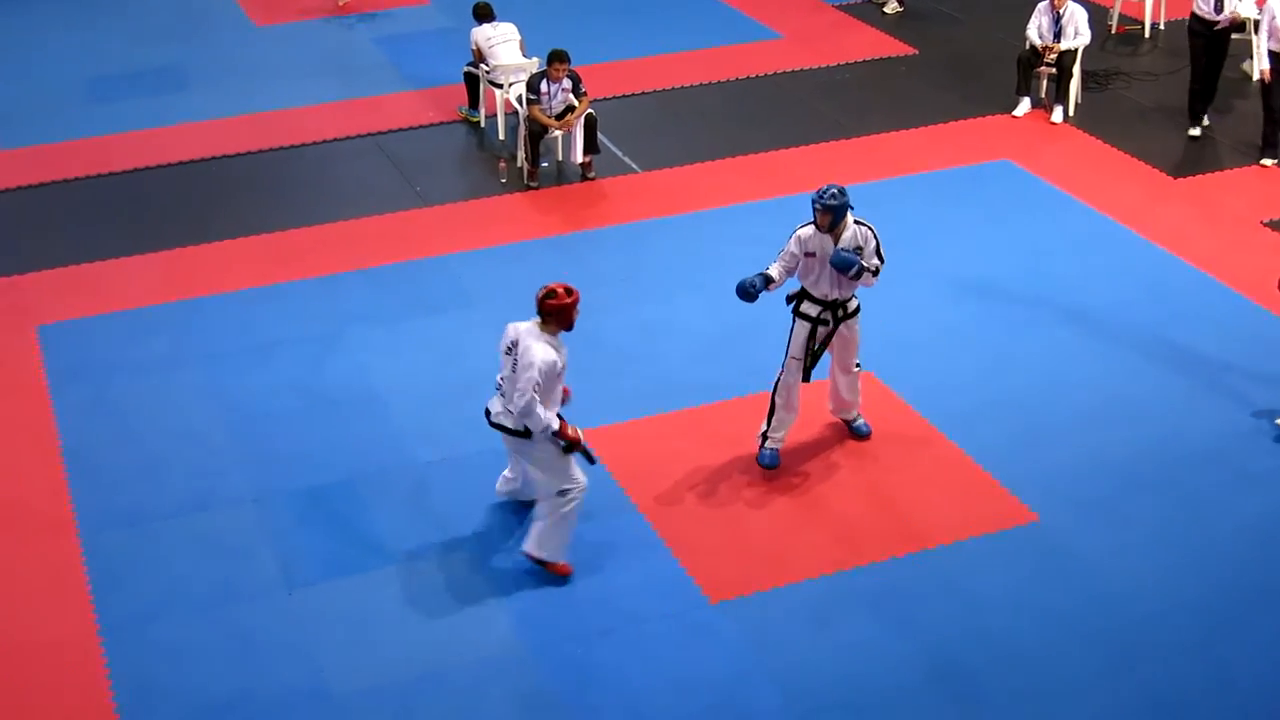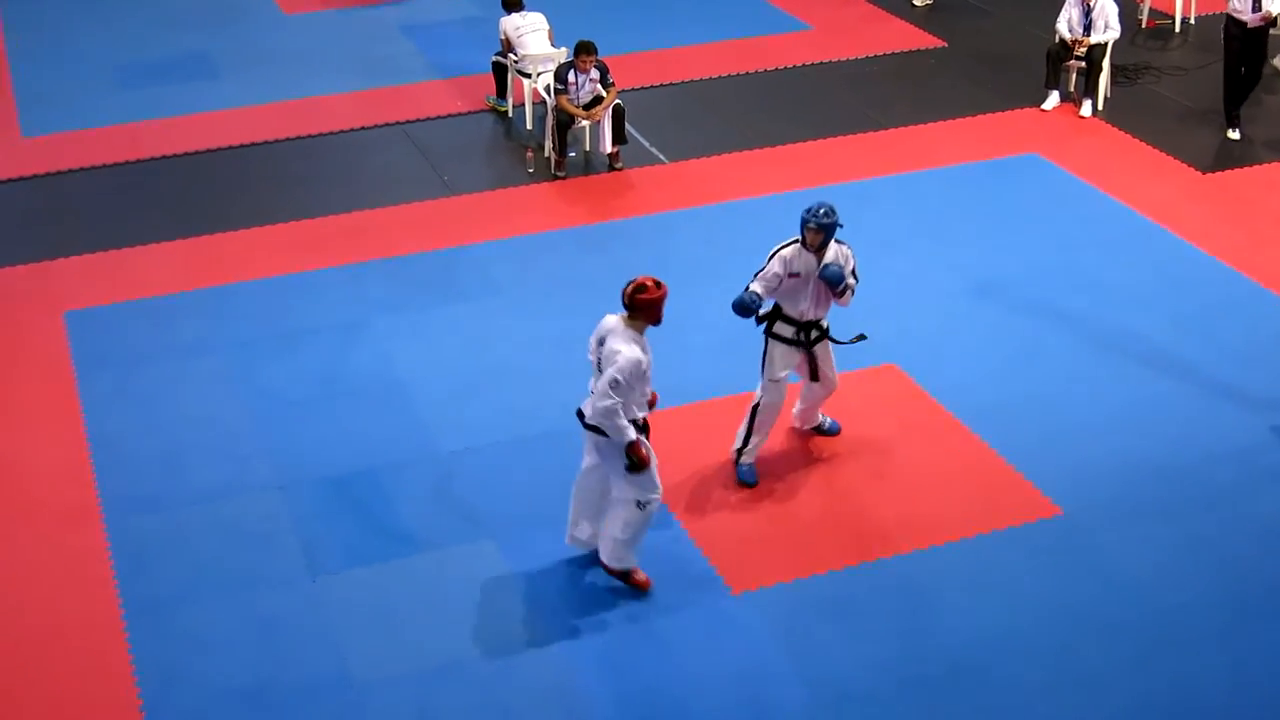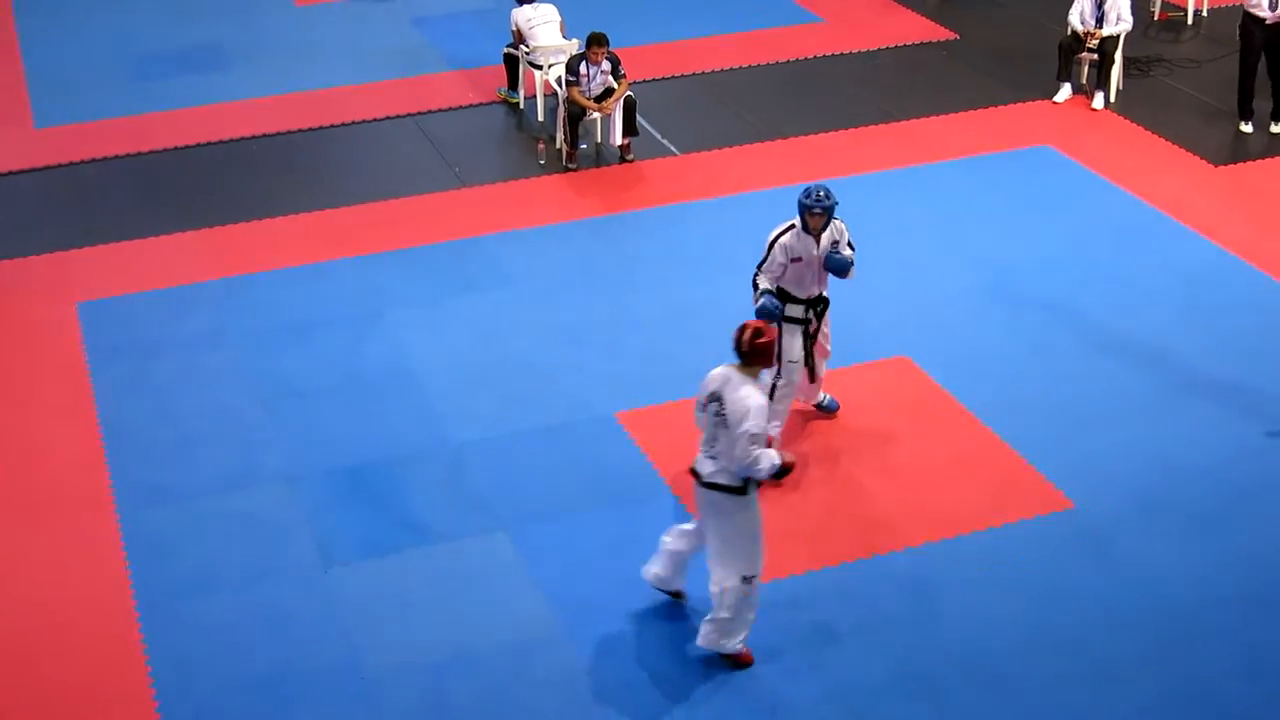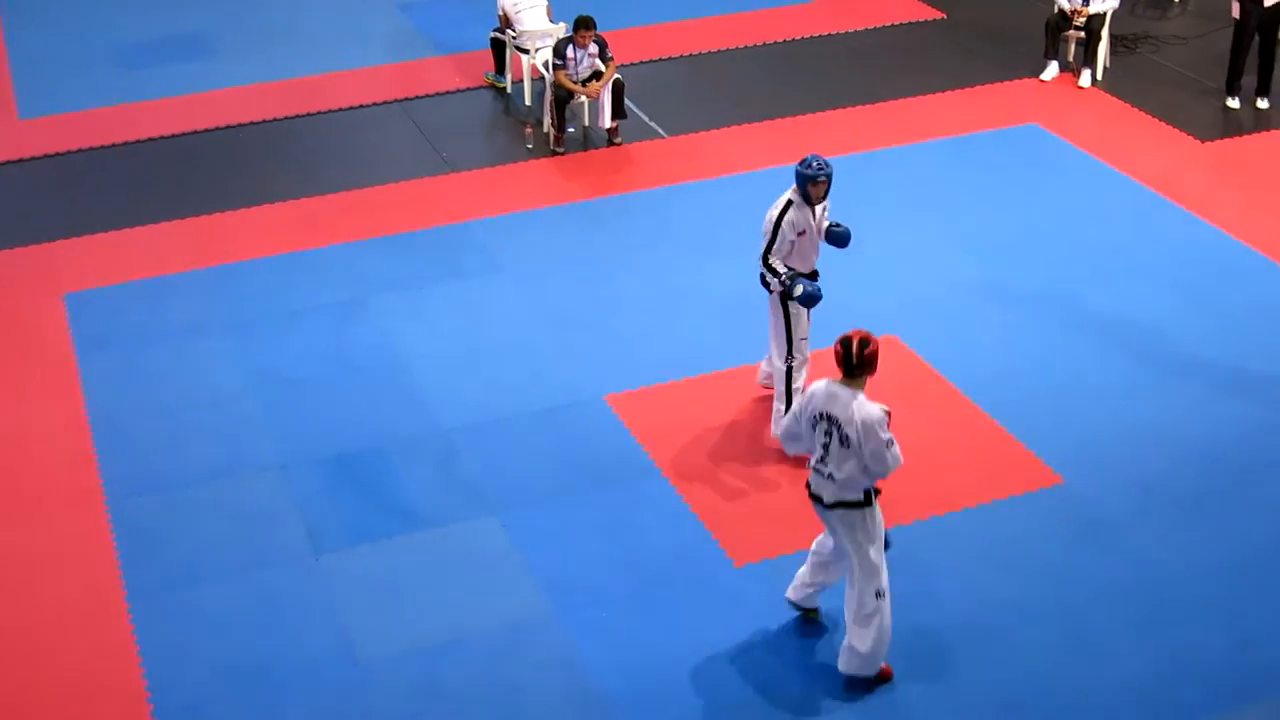
dt=0.4s
person 1, frame 1
left shoulder: (522, 329)
right shoulder: (544, 357)
right elbow: (529, 407)
right wrist: (560, 429)
left hip: (504, 415)
right hip: (520, 428)
left knee: (527, 461)
right knee: (570, 485)
left ankle: (516, 489)
right ankle: (544, 550)
person 1, frame 2
left shoulder: (609, 323)
right shoulder: (629, 356)
right elbow: (607, 408)
right wrist: (631, 442)
left hip: (593, 420)
right hip: (613, 429)
left knee: (594, 480)
right knee: (645, 494)
left ankle: (584, 535)
right ankle: (616, 558)
person 1, frame 3
left shoulder: (717, 376)
right shoulder: (753, 402)
right elbow: (746, 460)
right wrist: (776, 461)
left hip: (704, 474)
right hip: (733, 489)
left knee: (701, 529)
right knee: (741, 566)
left ankle: (663, 574)
right ankle: (721, 641)
person 1, frame 4
left shoulder: (815, 391)
right shoulder: (869, 414)
left elbow: (789, 439)
right elbow: (886, 465)
right wrist: (886, 429)
left hip: (819, 491)
right hip: (854, 503)
left knee: (836, 542)
right knee: (868, 579)
left ankle: (805, 593)
right ankle: (863, 662)
person 2, frame 1
left shoulder: (863, 234)
right shoulder: (804, 235)
left elbow: (873, 275)
right elbow: (784, 265)
left wrist: (856, 269)
right wrist: (762, 280)
left hip: (845, 311)
right hip: (810, 311)
left knee: (847, 366)
right knee: (792, 373)
left ankle: (848, 414)
right ankle: (771, 441)
person 2, frame 2
left shoulder: (841, 254)
right shoulder: (786, 253)
left elbow: (848, 296)
right elbow: (763, 282)
left wrist: (841, 285)
right wrist: (750, 298)
left hip: (815, 330)
right hip: (783, 332)
left knee: (825, 381)
right knee: (771, 394)
left ankle: (807, 419)
right ankle: (743, 456)
person 2, frame 3
left shoulder: (836, 227)
right shoulder: (784, 238)
left elbow: (846, 256)
right elbow: (763, 272)
left wrist: (845, 262)
right wrist: (763, 295)
left hip: (816, 306)
right hip: (789, 310)
left knee: (817, 353)
right knee: (788, 371)
left ankle: (812, 396)
right ankle: (768, 435)
person 2, frame 4
left shoulder: (817, 202)
right shoulder: (783, 214)
right elbow: (769, 259)
left wrist: (833, 232)
right wrist: (793, 285)
left hip: (803, 280)
right hip: (786, 288)
left knee: (784, 340)
right knee: (793, 355)
left ankle: (773, 377)
